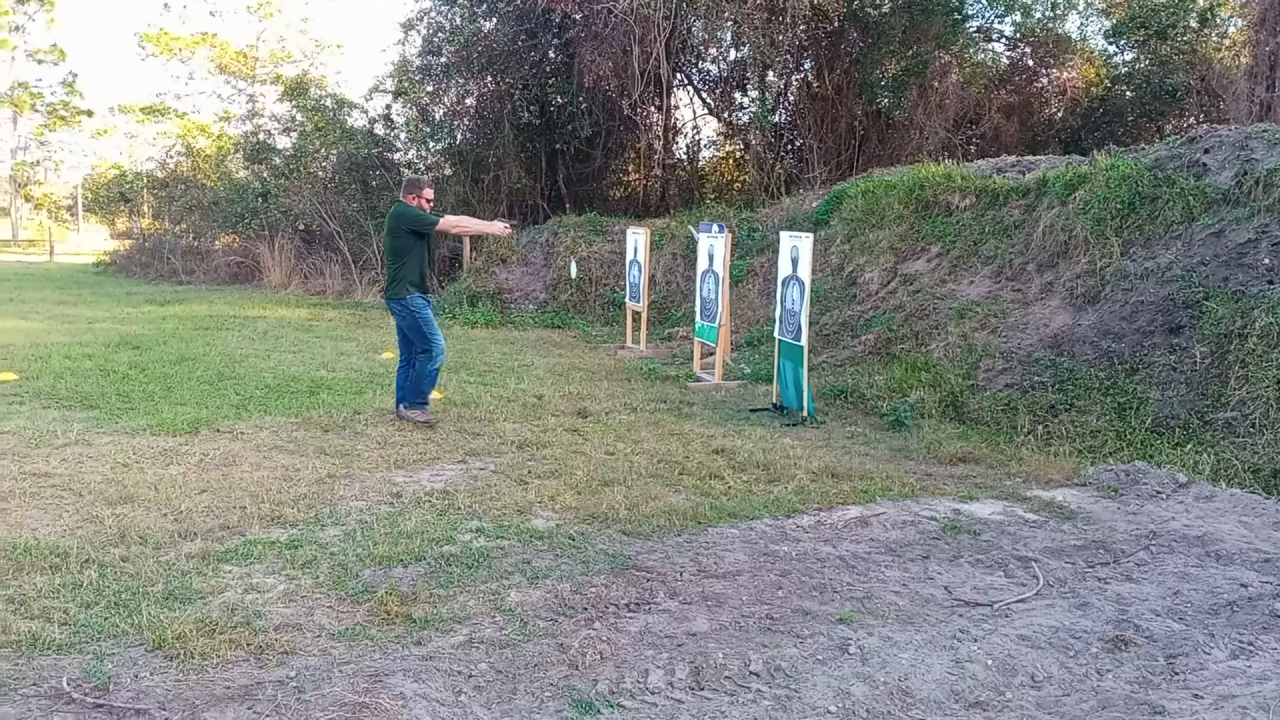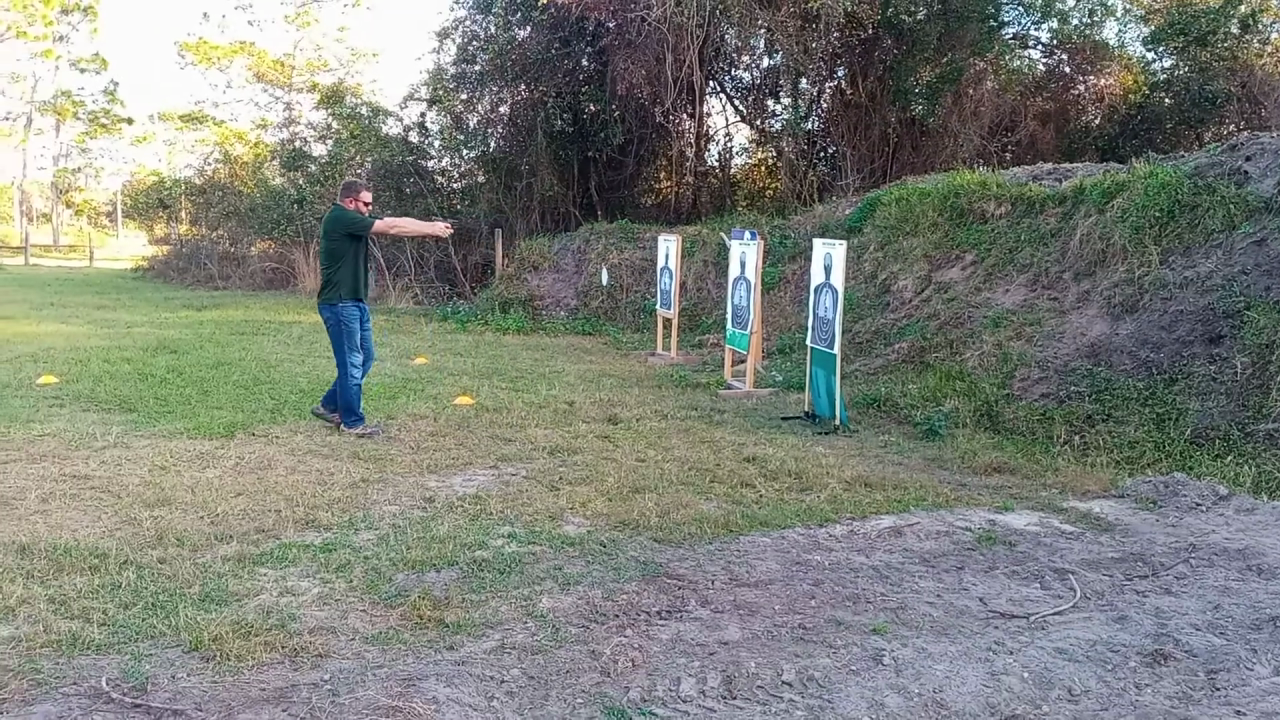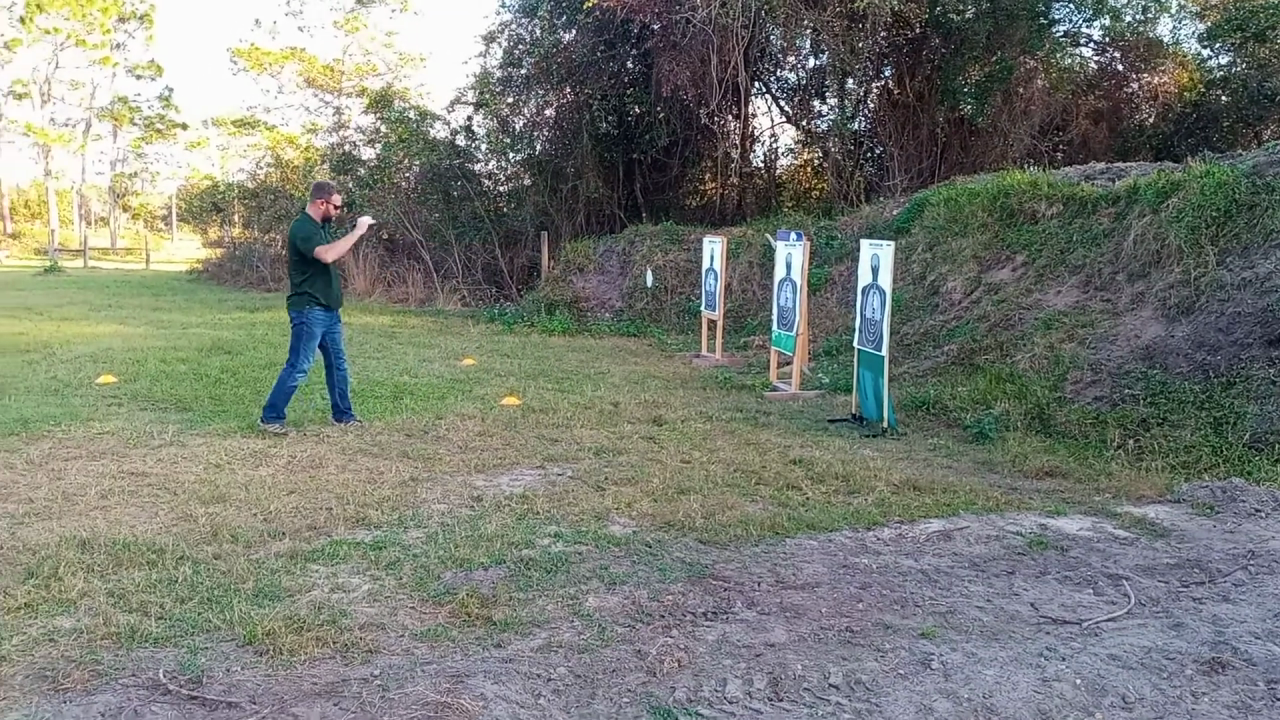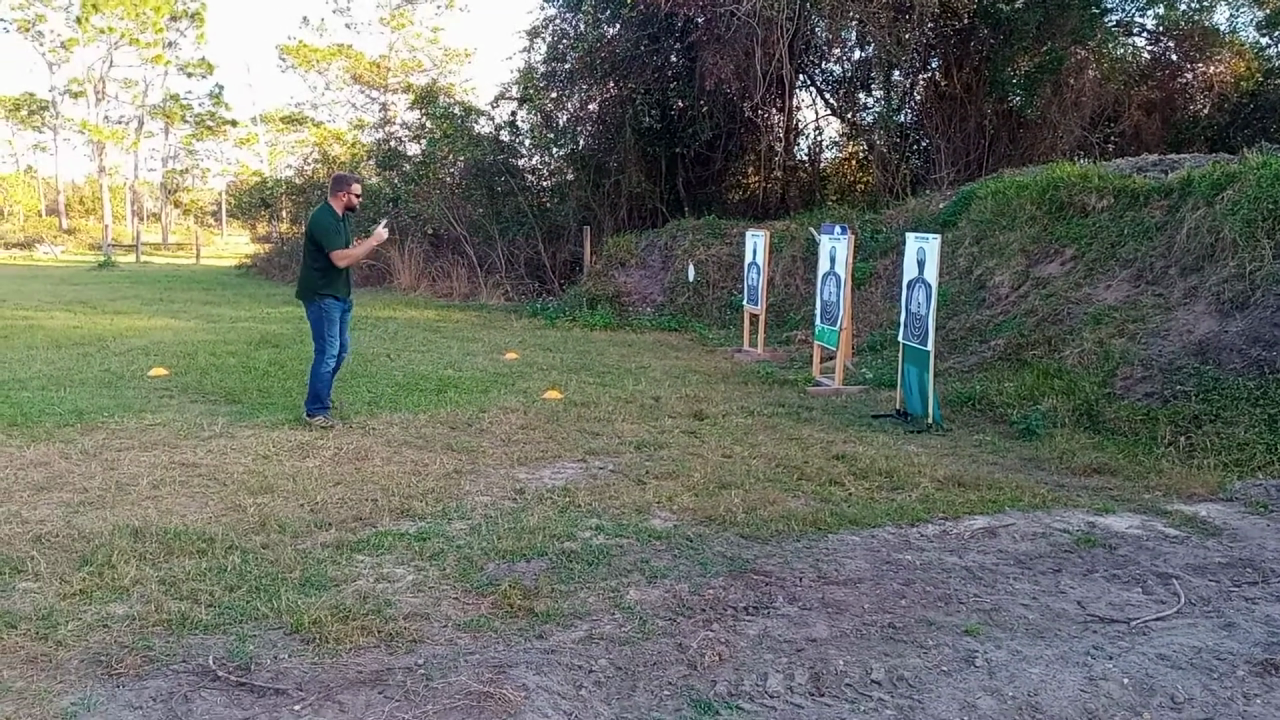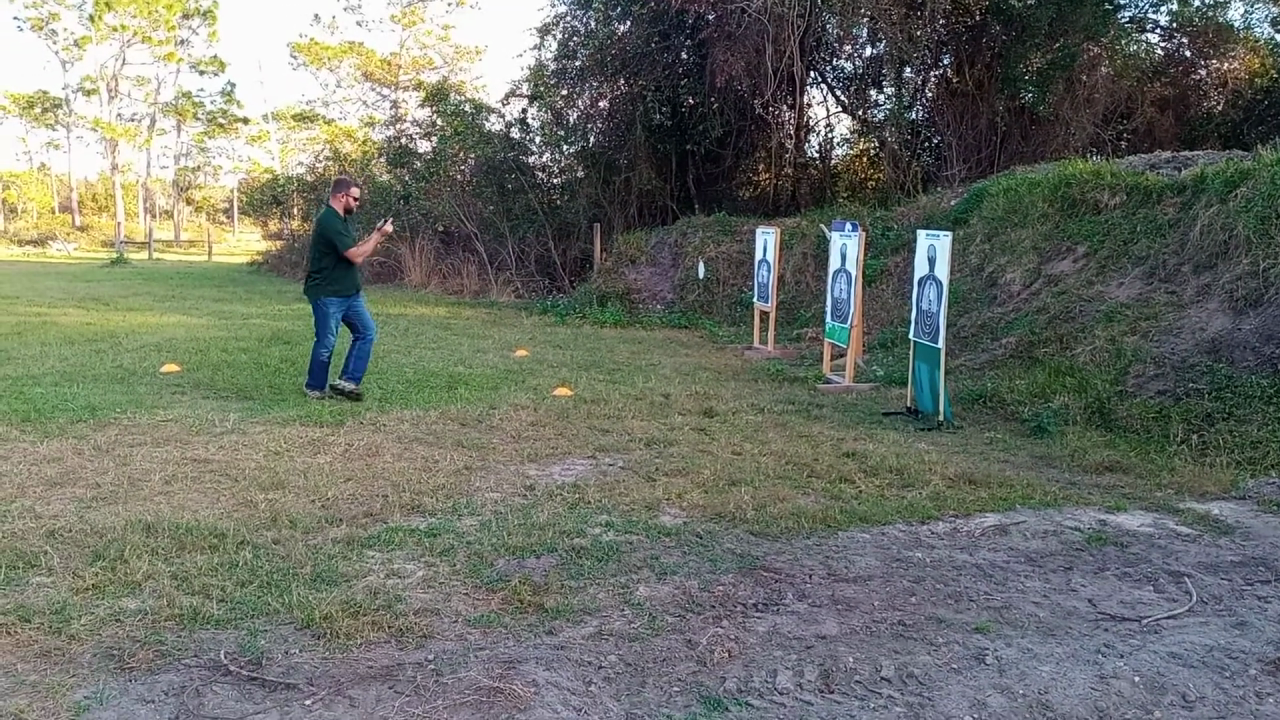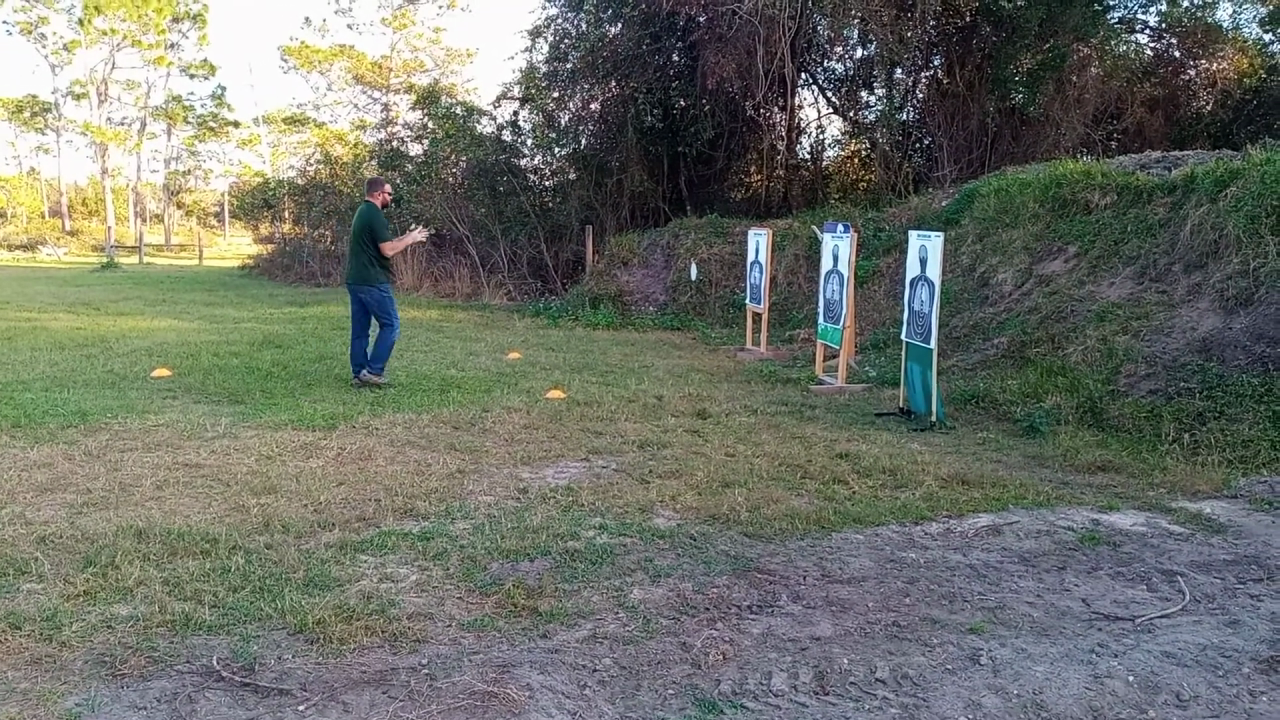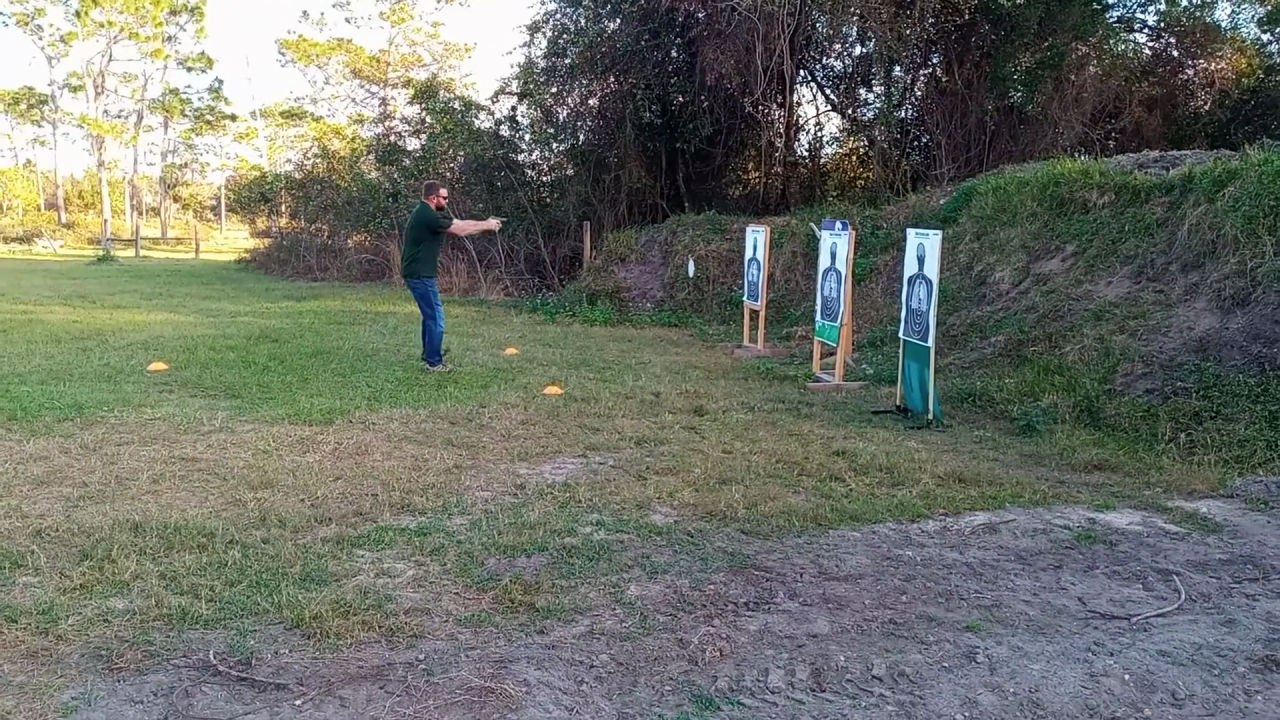
dt=0.7s
person 1, frame 1
left shoulder: (413, 216)
right shoulder: (404, 215)
left elbow: (454, 219)
right elbow: (452, 227)
left wrist: (491, 225)
right wrist: (491, 229)
left hip: (408, 297)
right hip: (407, 297)
left knee: (411, 356)
right knee: (434, 349)
left ankle: (407, 407)
right ankle: (414, 405)
person 1, frame 2
left shoulder: (353, 220)
right shoulder: (340, 219)
left elbow: (395, 221)
right elbow: (392, 228)
left wrist: (431, 226)
right wrist: (432, 229)
left hip: (352, 302)
right hip: (339, 305)
left knee: (362, 360)
right knee: (351, 363)
left ankle: (330, 407)
right ankle: (352, 422)
person 1, frame 3
left shoulder: (321, 225)
right shoulder: (302, 228)
right elbow: (327, 256)
right wrist: (358, 231)
left hip: (327, 307)
right hip: (308, 309)
left knee: (338, 363)
right knee: (299, 367)
left ankle: (343, 415)
right ankle: (270, 418)
person 1, frame 4
left shoulder: (343, 216)
right shoulder: (322, 219)
right elbow: (341, 259)
left wrist: (362, 246)
right wrist: (373, 241)
left hip: (339, 295)
right hip: (321, 296)
left knee: (341, 350)
right knee: (327, 353)
left ankle: (320, 398)
right ankle: (315, 412)
person 1, frame 5
left shoulder: (341, 219)
right shoulder: (328, 221)
left elbow: (351, 251)
right elbow: (356, 256)
left wrist: (373, 238)
right wrist: (378, 235)
left hip: (349, 292)
right hip: (327, 294)
left knee: (367, 332)
right knee: (326, 343)
left ankle: (347, 380)
right ankle: (314, 386)
person 1, frame 6
left shoulder: (362, 213)
right shoulder: (375, 216)
right elbow: (388, 250)
left wrist: (405, 237)
right wrist: (410, 239)
left hip: (355, 281)
right hip: (373, 282)
left knee: (360, 330)
right knee: (390, 326)
left ankle: (360, 374)
right ankle: (373, 371)
person 1, frame 7
left shoulder: (427, 213)
right shoulder: (427, 216)
left elbow: (458, 224)
right elbow: (459, 229)
left wrist: (484, 224)
right wrist: (486, 225)
left hip: (416, 272)
right hip: (421, 274)
left knee: (430, 312)
right knee: (435, 317)
left ankle: (429, 352)
right ankle: (434, 362)
